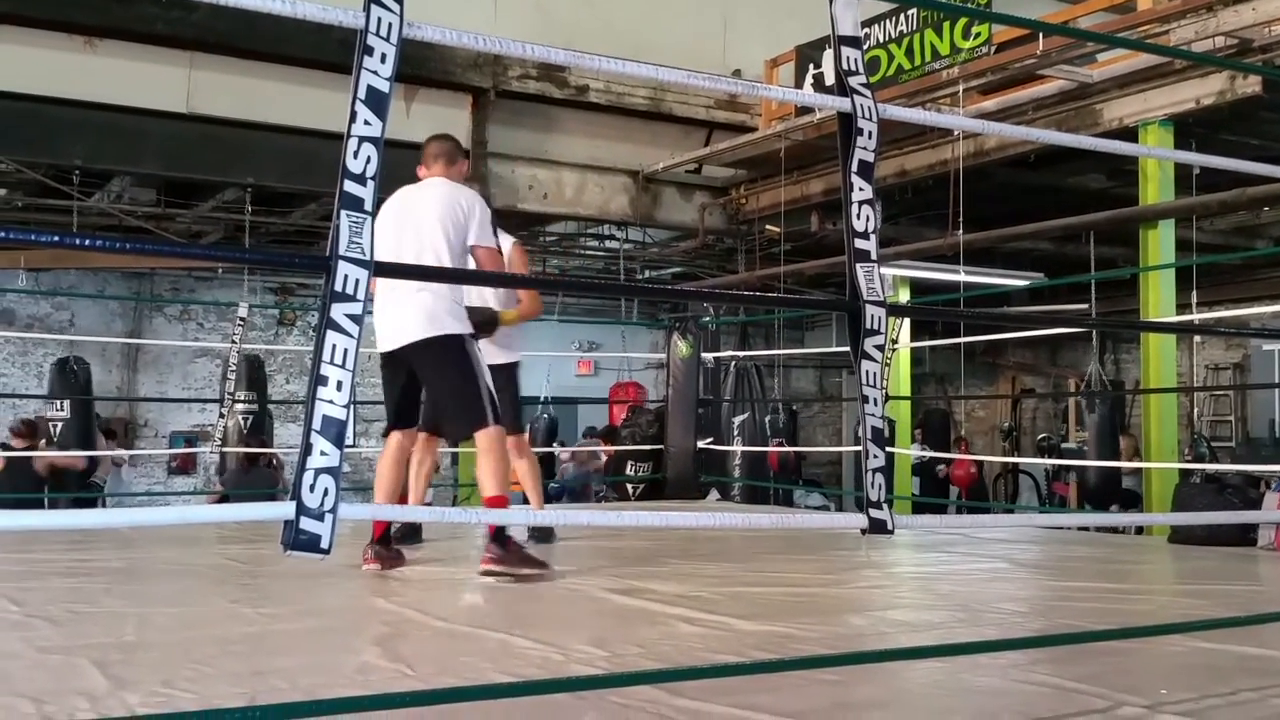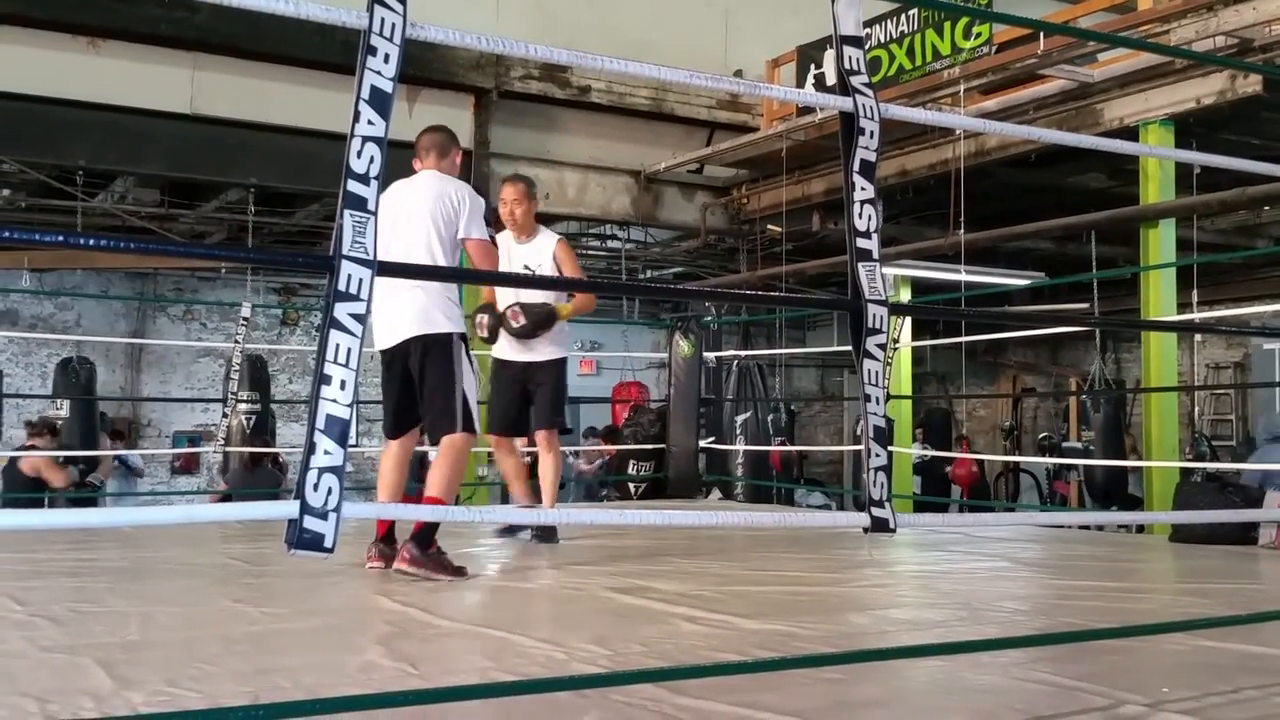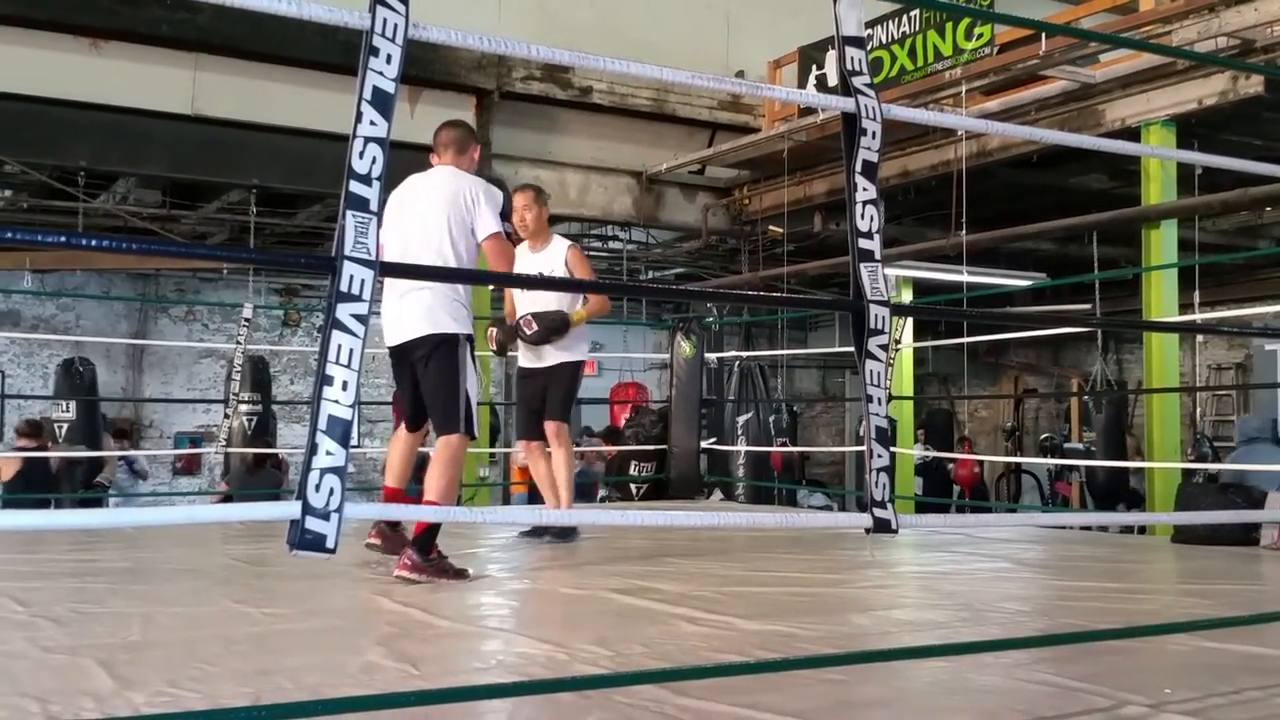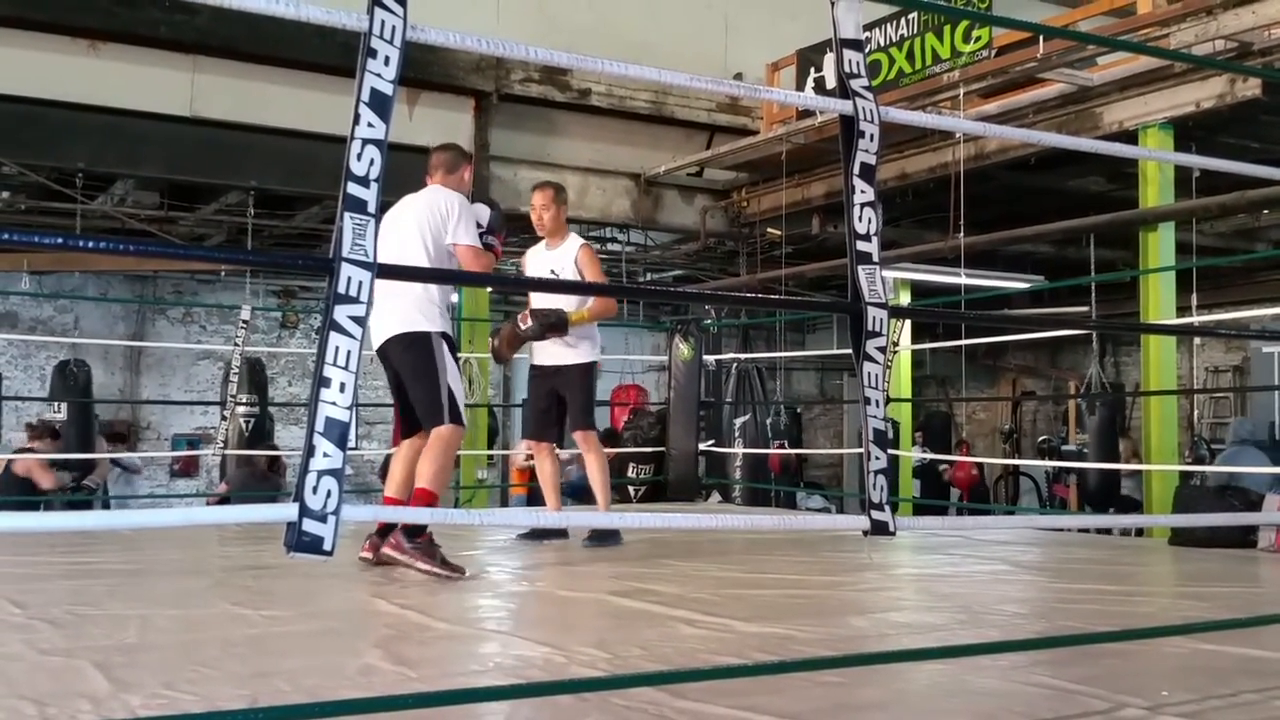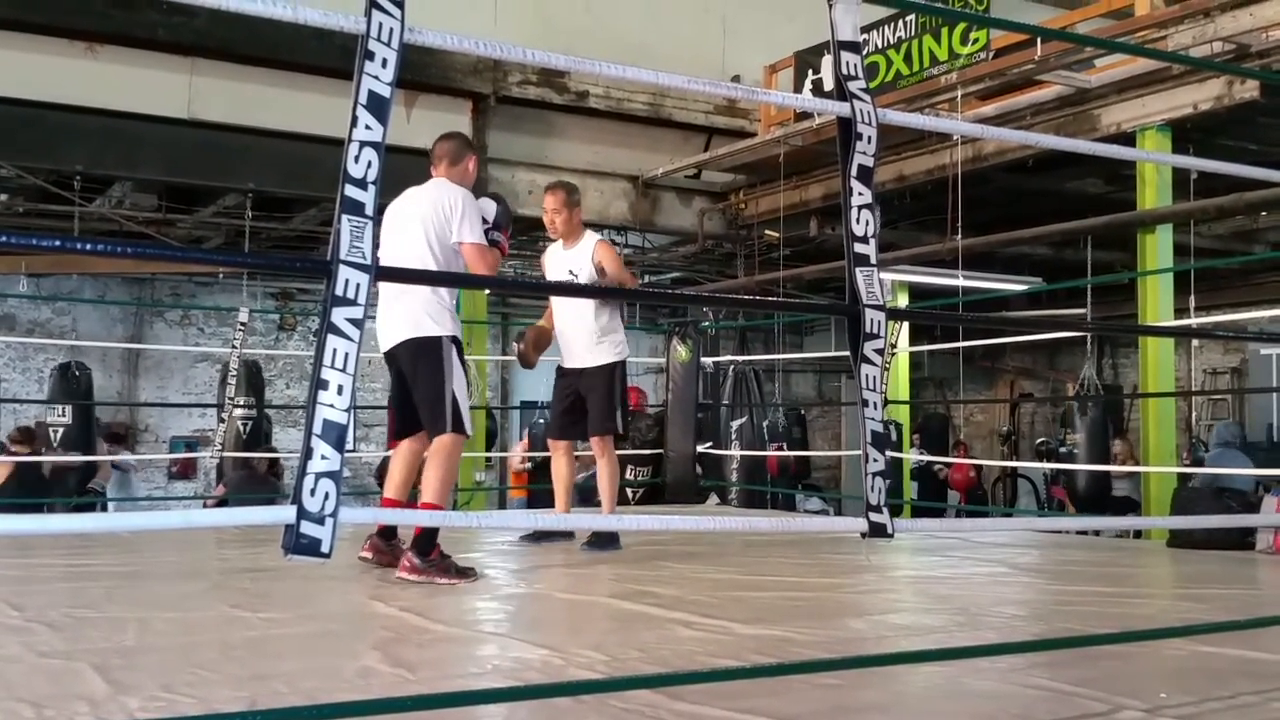
dt=0.4s
person 1, frame 1
left shoulder: (393, 202)
right shoulder: (467, 200)
left elbow: (371, 276)
right elbow: (494, 272)
left hip: (391, 329)
right hip: (439, 325)
left knee: (400, 433)
right knee: (489, 430)
left ankle: (380, 542)
right ankle: (497, 542)
person 1, frame 2
left shoulder: (388, 195)
right shoulder: (459, 192)
right elbow: (486, 265)
right wrist: (485, 233)
left hip: (389, 325)
right hip: (435, 323)
left knee: (400, 435)
right knee: (457, 434)
left ankle: (382, 542)
right ankle: (419, 546)
person 1, frame 3
left shoulder: (402, 190)
right shoulder: (474, 188)
left elbow: (382, 261)
right elbow: (501, 262)
right wrist: (505, 231)
left hip: (398, 323)
right hip: (442, 322)
left knee: (413, 424)
right knee: (454, 434)
left ankle: (386, 523)
right ankle: (420, 550)
person 1, frame 4
left shoulder: (400, 208)
right shoulder: (453, 202)
right elbow: (477, 268)
right wrist: (492, 245)
left hip: (386, 327)
right hip: (418, 325)
left knee: (415, 433)
right knee: (447, 425)
left ankle: (383, 535)
right ankle: (411, 533)
person 1, frame 5
left shoulder: (401, 202)
right shoulder: (459, 198)
right elbow: (483, 269)
right wrist: (498, 240)
left hip: (393, 328)
right hip: (429, 327)
left knee: (413, 435)
right knee: (448, 434)
left ankle: (384, 538)
right ankle: (422, 552)
person 2, frame 1
left shoulder: (508, 248)
left elbow: (533, 304)
left hip: (498, 360)
left knee: (514, 441)
right knee: (425, 437)
right ankle: (412, 520)
person 2, frame 2
left shoulder: (554, 246)
right shoulder: (495, 245)
left elbow: (587, 299)
left wrist: (552, 314)
right wrist: (486, 314)
left hip: (548, 356)
right hip: (506, 357)
left knee: (545, 435)
right knee: (499, 438)
right ankle: (526, 506)
person 2, frame 3
left shoulder: (567, 252)
right shoulder: (512, 259)
left elbow: (600, 302)
left wrist: (565, 320)
left hip: (565, 358)
right hip: (529, 363)
left knee: (555, 427)
right knee: (531, 442)
left ankle: (567, 514)
person 2, frame 4
left shoulder: (581, 251)
right shoulder: (531, 257)
left elbow: (608, 304)
left wrist: (567, 320)
left hip: (577, 360)
right hip: (542, 362)
left knee: (584, 435)
right knee: (539, 442)
left ankle: (606, 523)
person 2, frame 5
left shoulder: (599, 250)
right shoulder: (549, 256)
left elbow: (630, 281)
left wrist: (619, 285)
right wrist: (538, 335)
left hip: (604, 361)
right hip: (569, 364)
left knee: (600, 440)
right knee: (558, 440)
left ankle: (608, 527)
